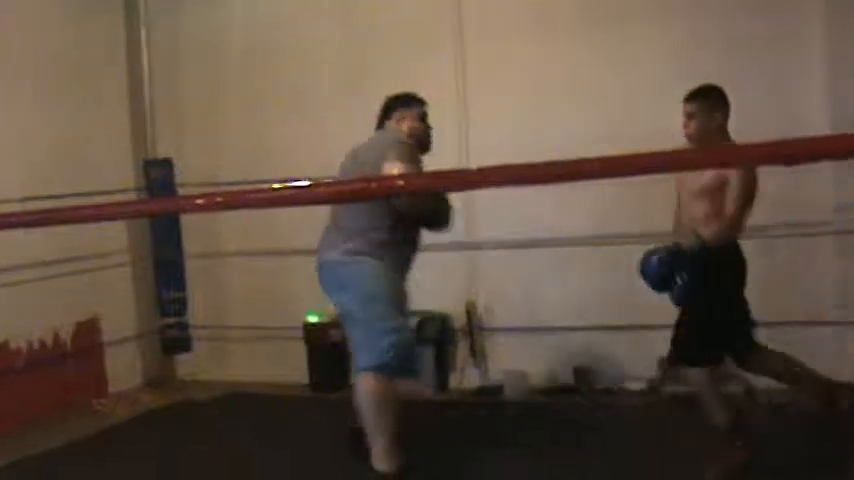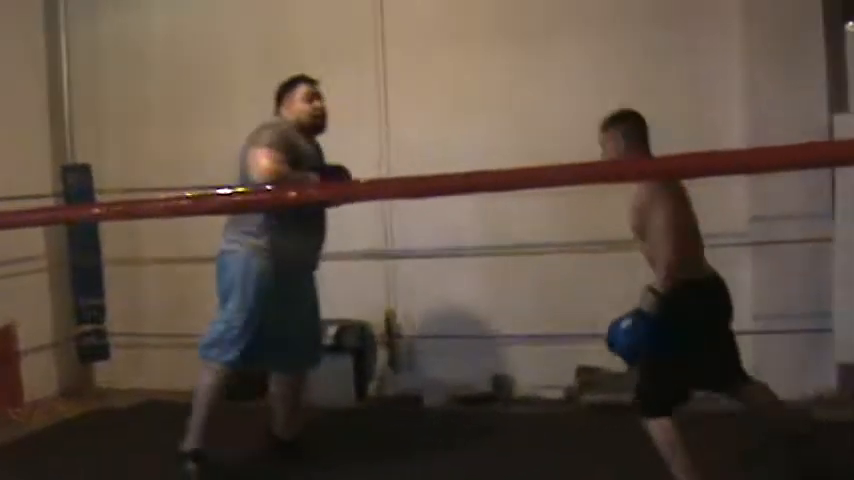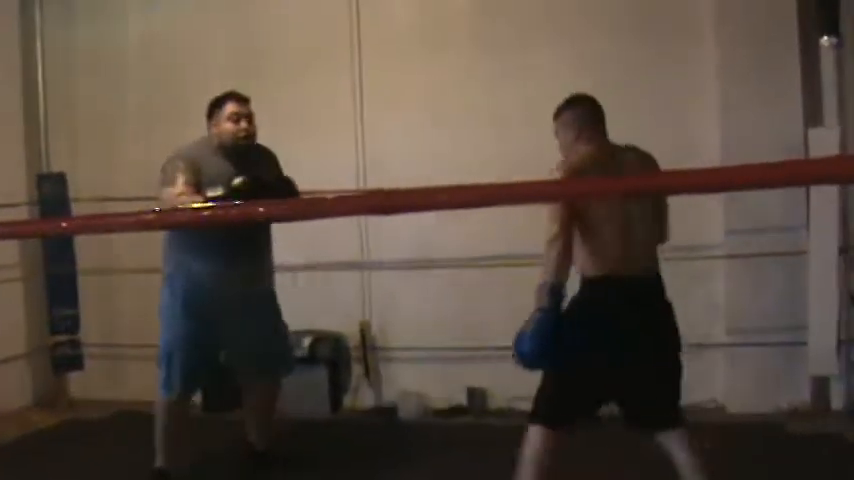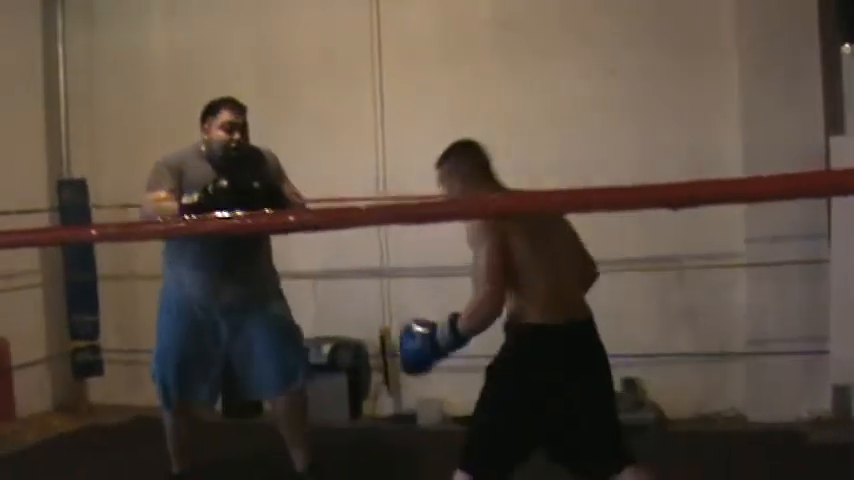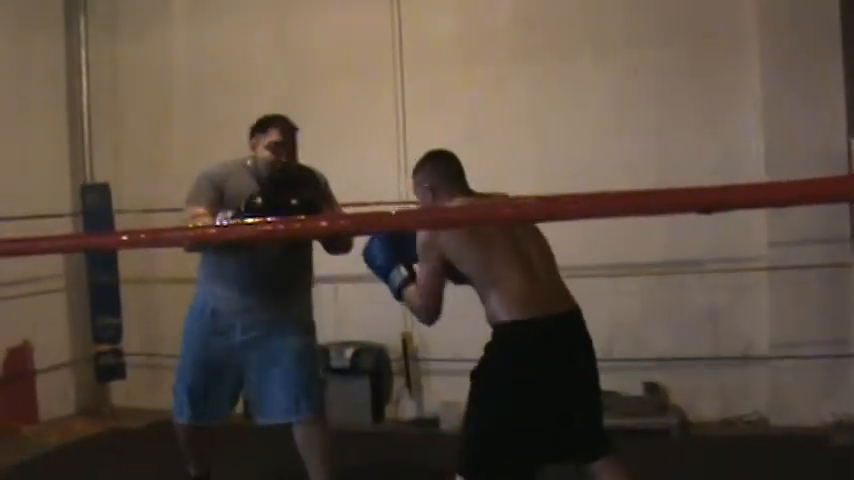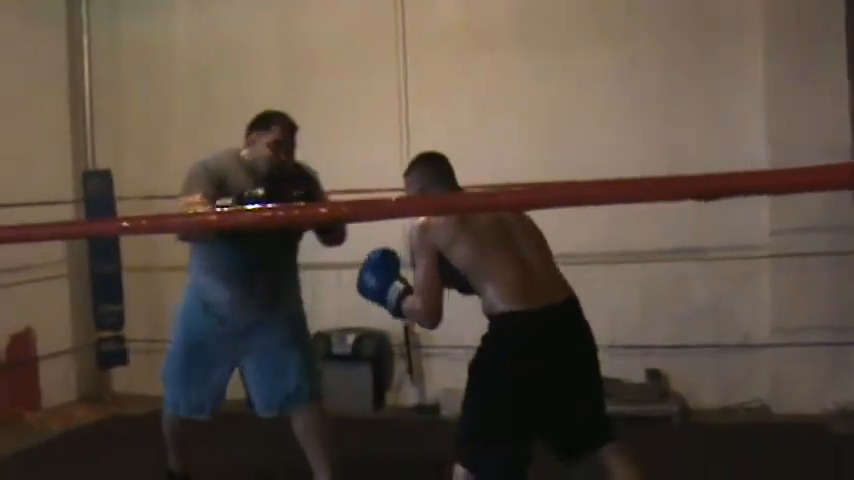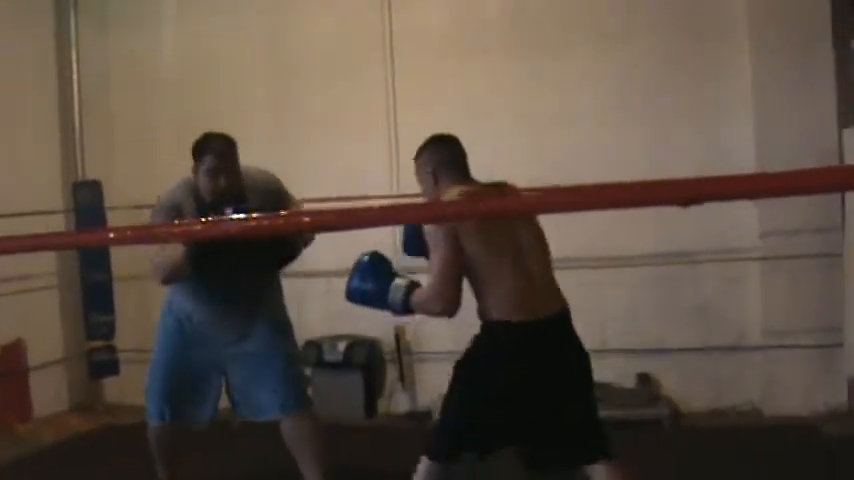
dt=0.3s
person 1, frame 1
left shoulder: (364, 152)
right shoulder: (395, 147)
right elbow: (405, 195)
left wrist: (427, 206)
right wrist: (437, 207)
left hip: (350, 261)
right hip: (362, 264)
left knee: (382, 353)
right knee: (383, 356)
left ankle: (378, 438)
person 1, frame 2
left shoulder: (308, 145)
right shoulder: (274, 134)
right elbow: (266, 175)
left wrist: (325, 184)
right wrist: (317, 182)
left hip: (291, 264)
right hip: (253, 257)
left knee: (293, 356)
right knee: (226, 352)
left ankle: (285, 438)
right ankle: (193, 447)
person 1, frame 3
left shoulder: (263, 159)
right shoulder: (186, 159)
left elbow: (287, 203)
right elbow: (171, 205)
left wrist: (283, 196)
right wrist: (224, 198)
left hip: (251, 286)
right hip: (195, 287)
left knee: (266, 369)
right knee: (177, 380)
left ankle: (260, 448)
person 1, frame 4
left shoulder: (263, 161)
right shoulder: (175, 165)
left elbow: (299, 211)
right elbow: (151, 212)
right wrist: (199, 204)
left hip: (254, 293)
right hip: (190, 297)
left knee: (286, 378)
right knee: (176, 390)
person 1, frame 5
left shoulder: (311, 183)
right shoulder: (218, 178)
left elbow: (342, 242)
right wrist: (234, 221)
left hip: (283, 317)
right hip: (218, 312)
left knee: (303, 406)
right knee: (191, 403)
person 1, frame 6
left shoulder: (301, 179)
right shoulder: (212, 169)
left elbow: (336, 235)
right wrist: (237, 209)
left hip: (275, 308)
right hip: (211, 306)
left knee: (301, 395)
right knee: (181, 394)
person 1, frame 7
left shoulder: (264, 186)
right shoulder: (172, 203)
right elbow: (162, 270)
left wrist: (287, 244)
right wrist: (202, 246)
left hip: (257, 318)
right hip: (190, 320)
left knee: (290, 401)
right knee: (162, 407)
person 2, frame 1
left shoulder: (736, 161)
left elbow: (731, 220)
right elbow: (682, 213)
left wrist: (690, 249)
right wrist: (676, 252)
left hip: (717, 265)
right hip: (700, 263)
left knee: (688, 355)
right knee: (740, 348)
left ankle: (733, 440)
person 2, frame 2
left shoulder: (652, 187)
right shoulder: (656, 179)
left elbow: (671, 250)
left wrist: (651, 305)
right wrist: (654, 301)
left hip: (688, 301)
right hip: (706, 293)
left knee: (652, 404)
right knee: (735, 381)
person 2, frame 3
left shoulder: (573, 168)
right shoulder: (644, 162)
left elbow: (560, 238)
left wrist: (544, 312)
left hip: (601, 305)
right hip: (650, 298)
left knee: (548, 417)
right knee: (665, 422)
person 2, frame 4
left shoulder: (485, 218)
left elbow: (488, 302)
right elbow: (587, 272)
left wrist: (441, 337)
left hip: (532, 345)
right hip: (581, 341)
person 2, frame 5
left shoulder: (435, 229)
left elbow: (427, 311)
left wrist: (394, 273)
left hip: (520, 344)
right hip: (569, 331)
right knee: (592, 450)
person 2, frame 6
left shoulder: (426, 226)
left elbow: (427, 315)
left wrist: (391, 292)
left hip: (518, 333)
right hip: (567, 321)
right knee: (600, 438)
person 2, frame 7
right shoulder: (507, 194)
left elbow: (443, 302)
left wrist: (393, 291)
left hip: (505, 343)
right hip: (556, 334)
right knee: (591, 452)
